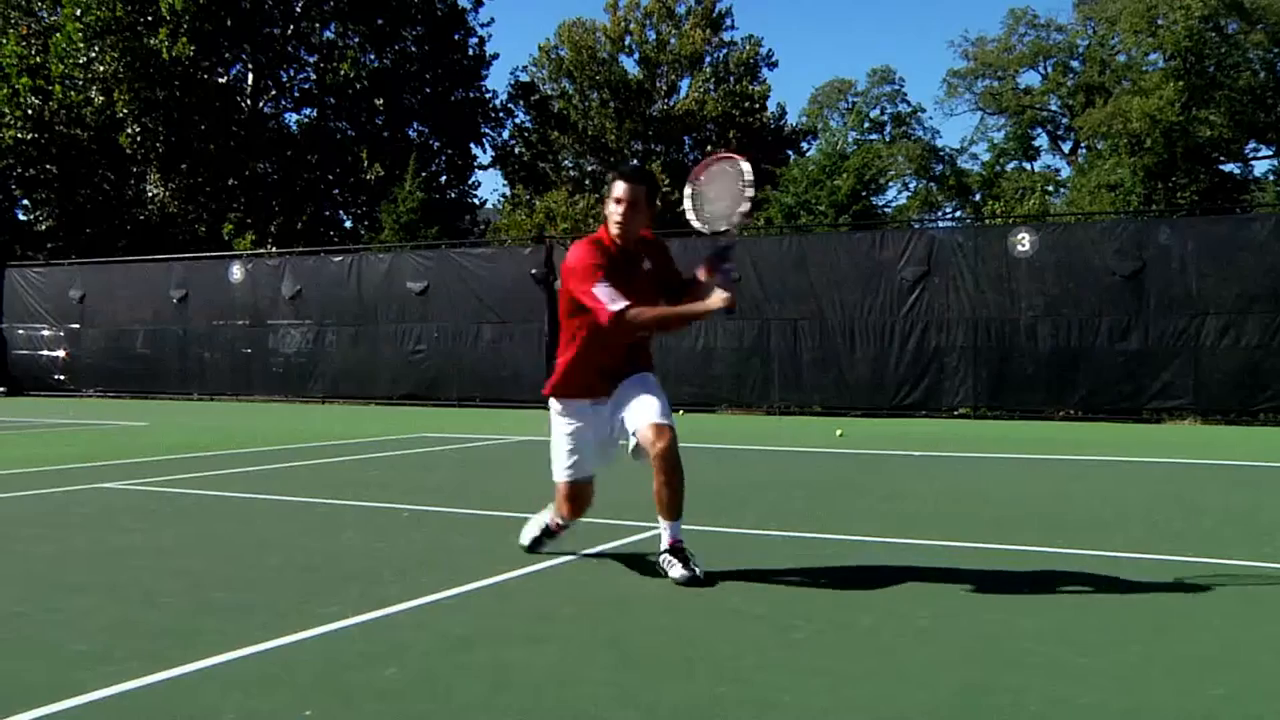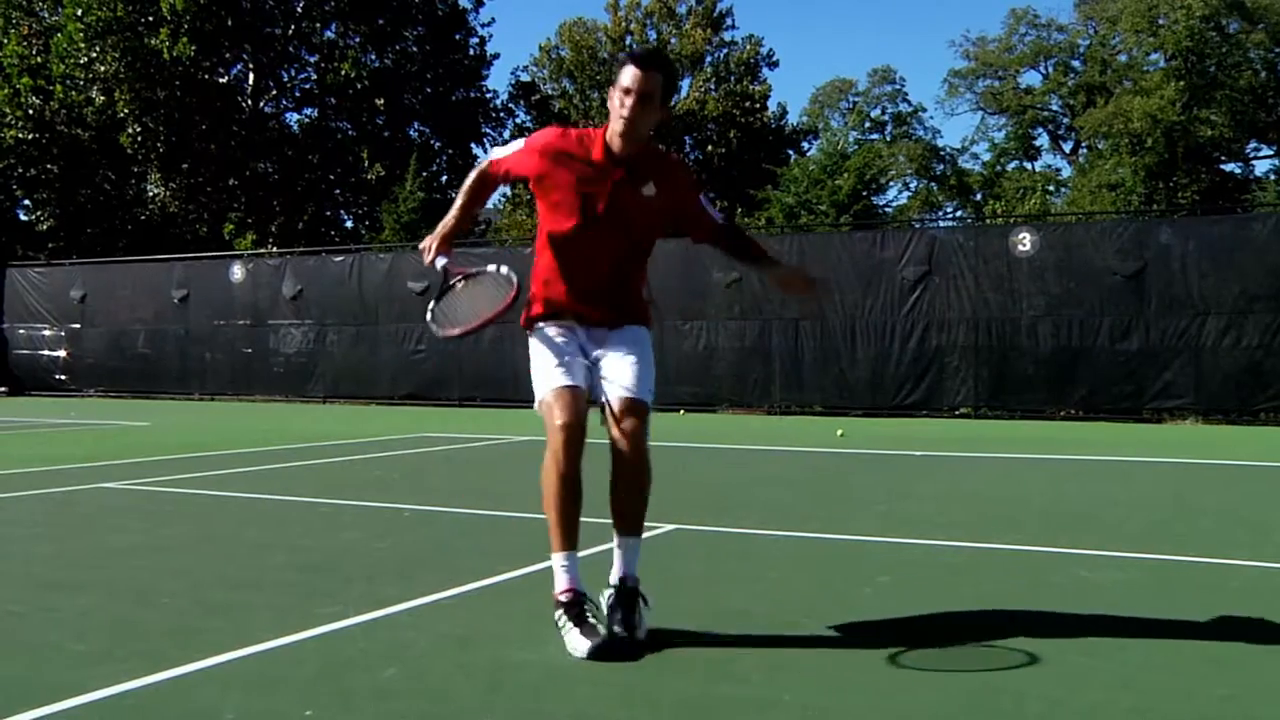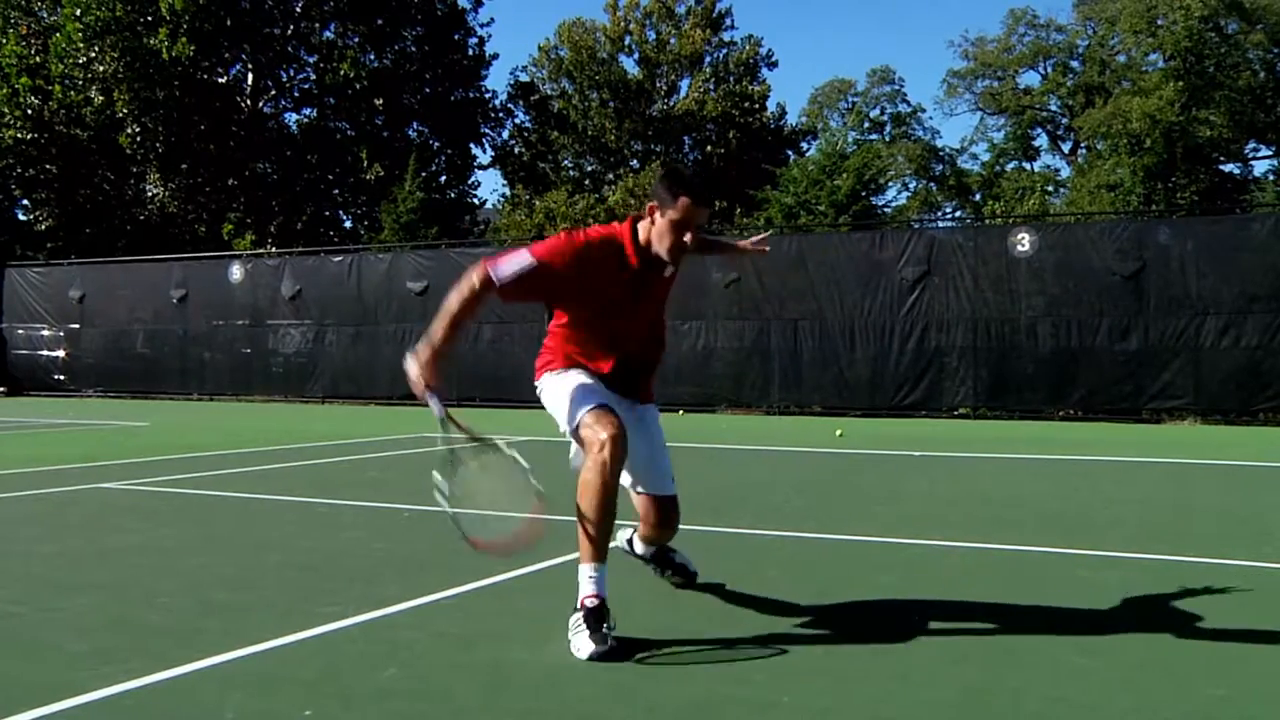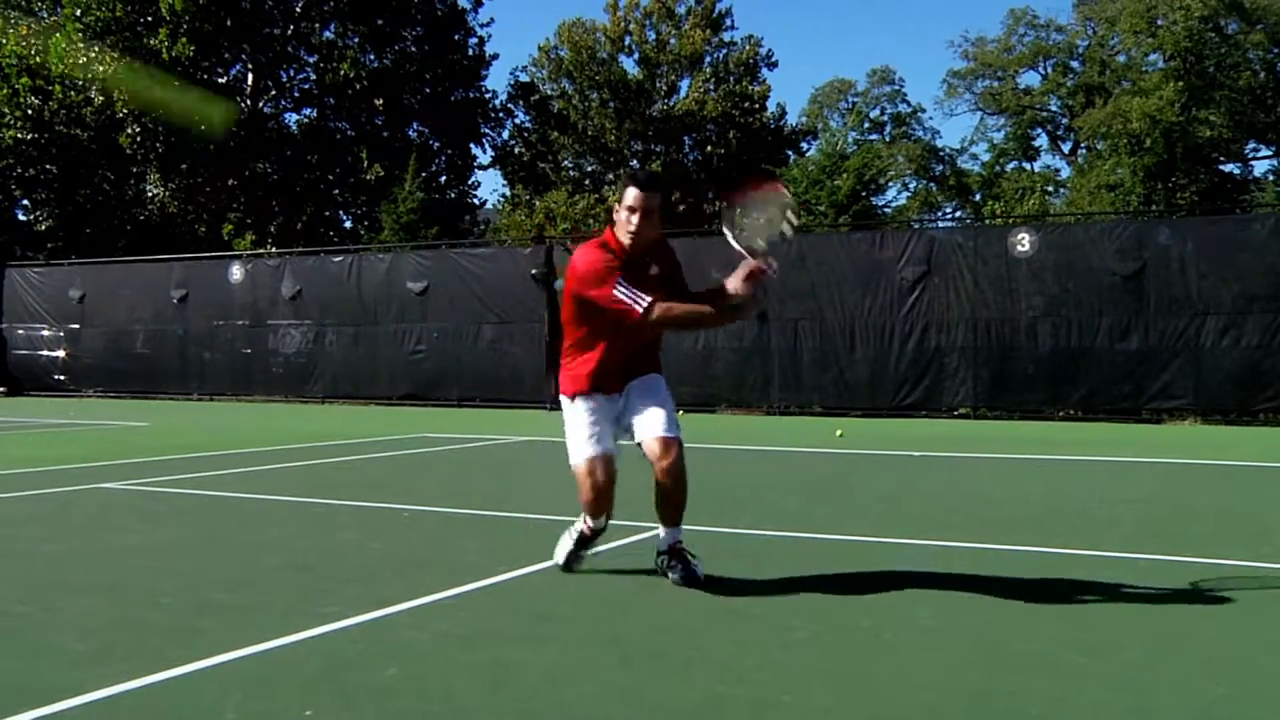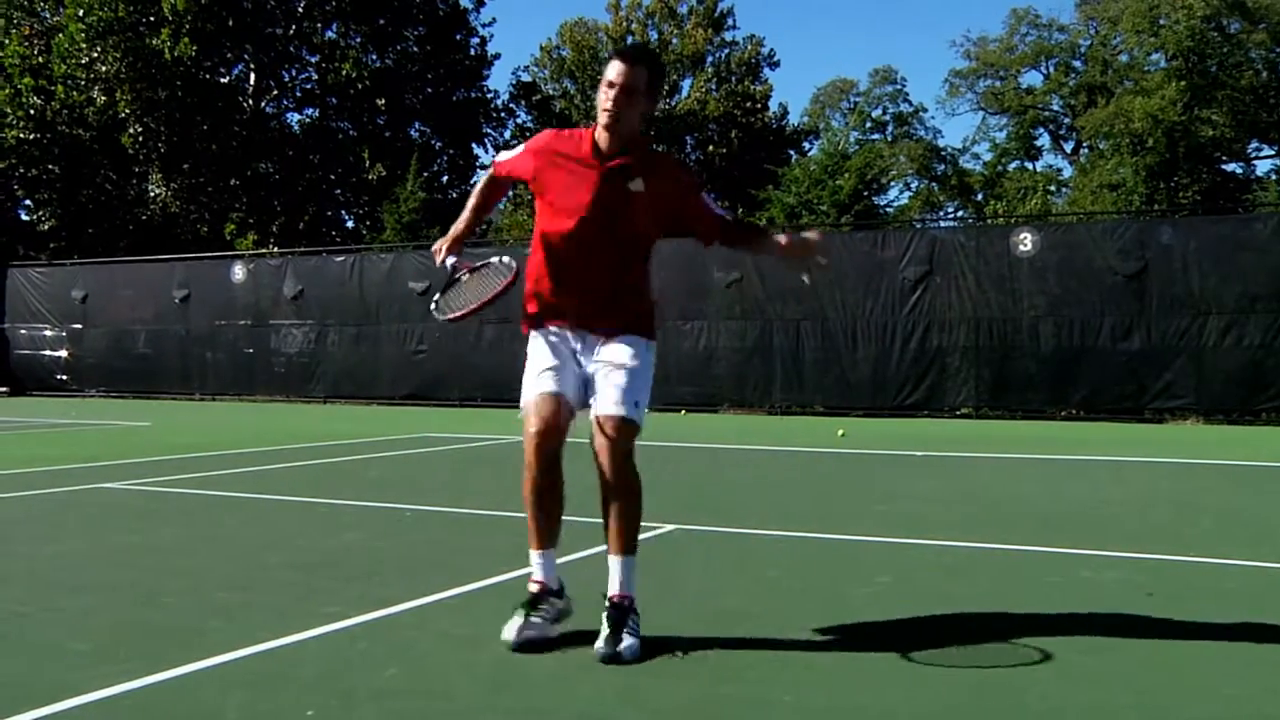
dt=0.7s
person 1, frame 1
left shoulder: (653, 247)
right shoulder: (581, 256)
left elbow: (671, 304)
right elbow: (629, 319)
left wrist: (706, 278)
right wrist: (705, 305)
left hip: (630, 377)
right hip: (575, 388)
left knee: (661, 440)
right knee: (574, 506)
left ankle: (672, 547)
right ankle: (555, 517)
person 1, frame 2
left shoulder: (669, 174)
right shoulder: (553, 147)
left elbow: (720, 233)
right elbow: (488, 170)
left wrist: (775, 267)
right wrist: (448, 230)
left hip: (623, 324)
right hip: (557, 321)
left knee: (629, 426)
right knee: (565, 425)
left ankle: (625, 580)
right ankle: (569, 596)
person 1, frame 3
left shoulder: (667, 246)
right shoulder: (583, 251)
right elbow: (482, 277)
left wrist: (731, 247)
right wrist: (431, 349)
left hip: (634, 389)
right hip: (572, 375)
left knee: (664, 520)
right knee: (607, 438)
left ankle: (644, 543)
right ankle: (590, 604)
person 1, frame 4
left shoulder: (660, 251)
right shoulder: (592, 260)
left elbow: (692, 304)
right elbow: (655, 316)
left wrist: (729, 289)
right wrist: (724, 304)
left hip: (639, 376)
right hip: (587, 383)
left knee: (668, 456)
right knee: (597, 503)
left ankle: (670, 547)
right ankle: (589, 524)
person 1, frame 5
left shoulder: (665, 176)
right shoulder: (549, 149)
left elbow: (725, 229)
right elbow: (495, 173)
left wrist: (778, 242)
right wrist: (459, 232)
left hip: (622, 334)
right hip: (555, 325)
left knee: (613, 439)
right knee: (540, 431)
left ankle: (621, 600)
right ankle: (545, 590)
